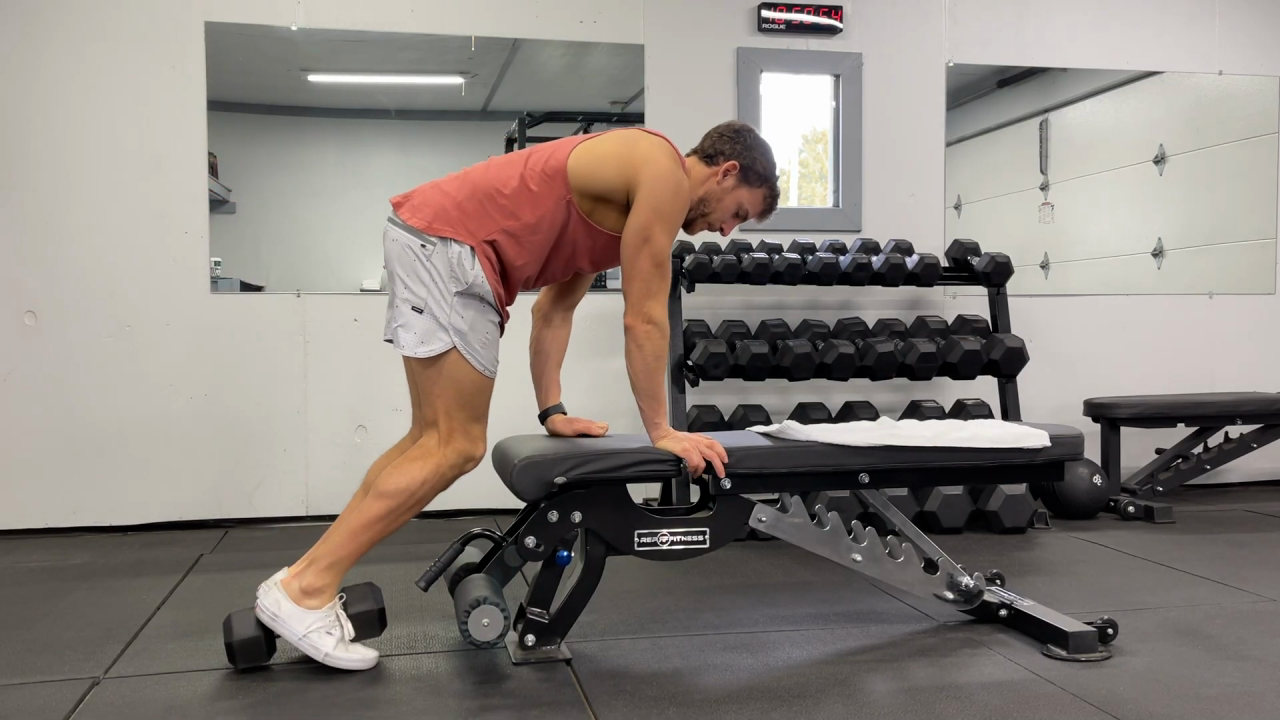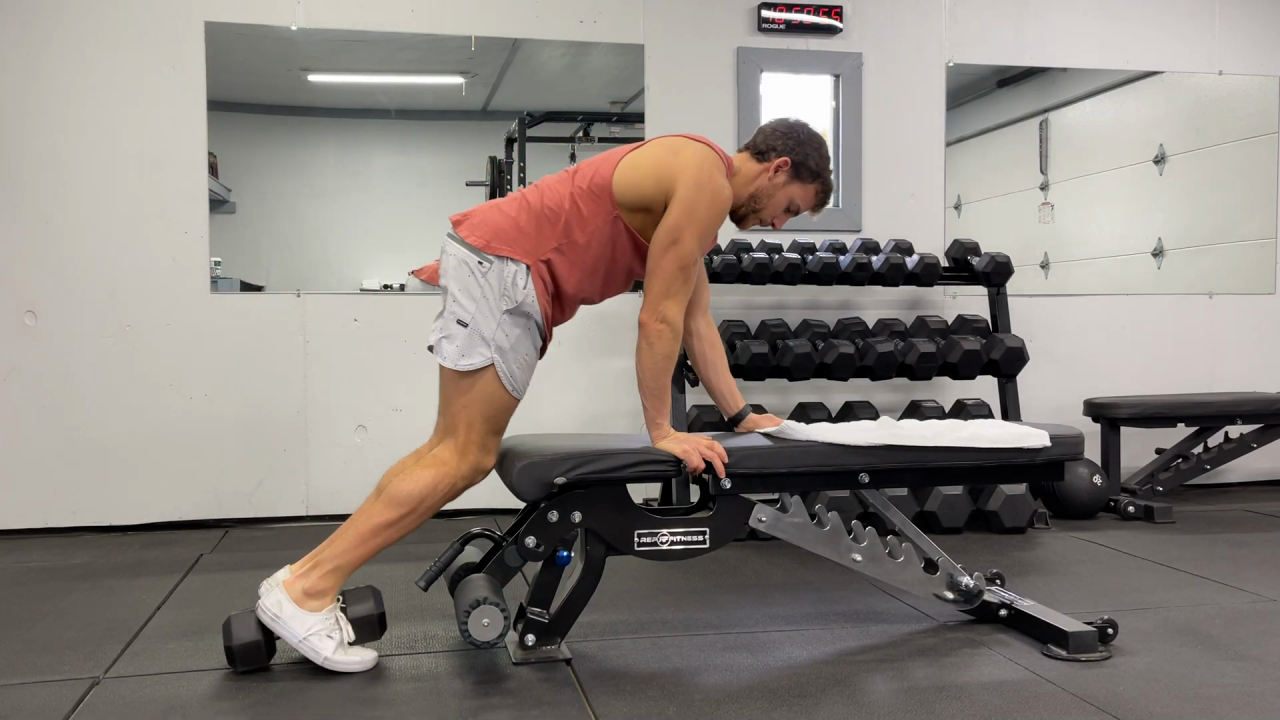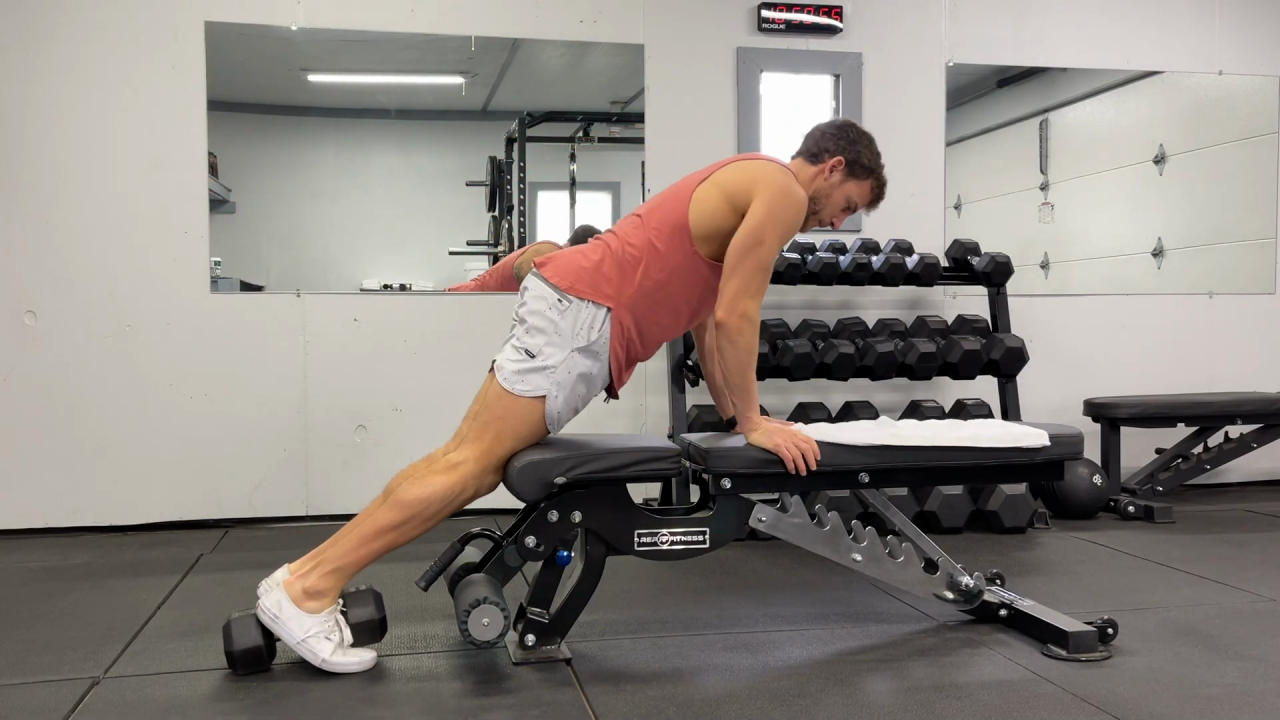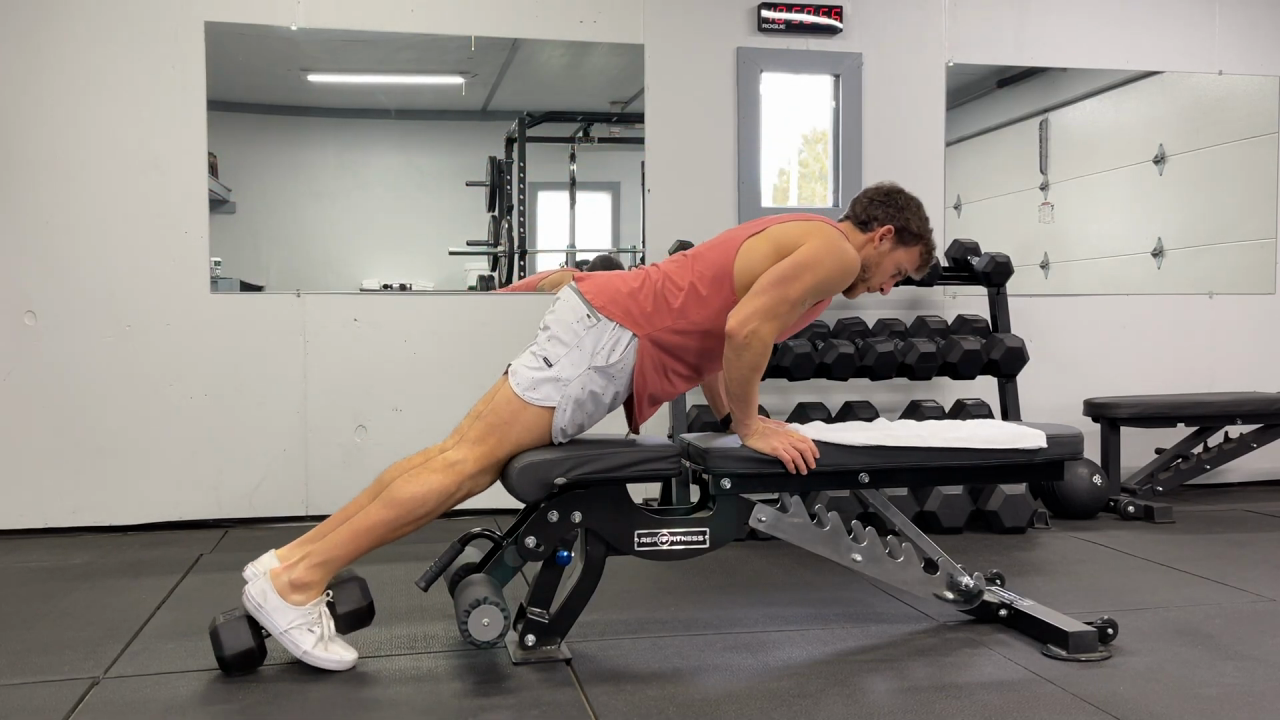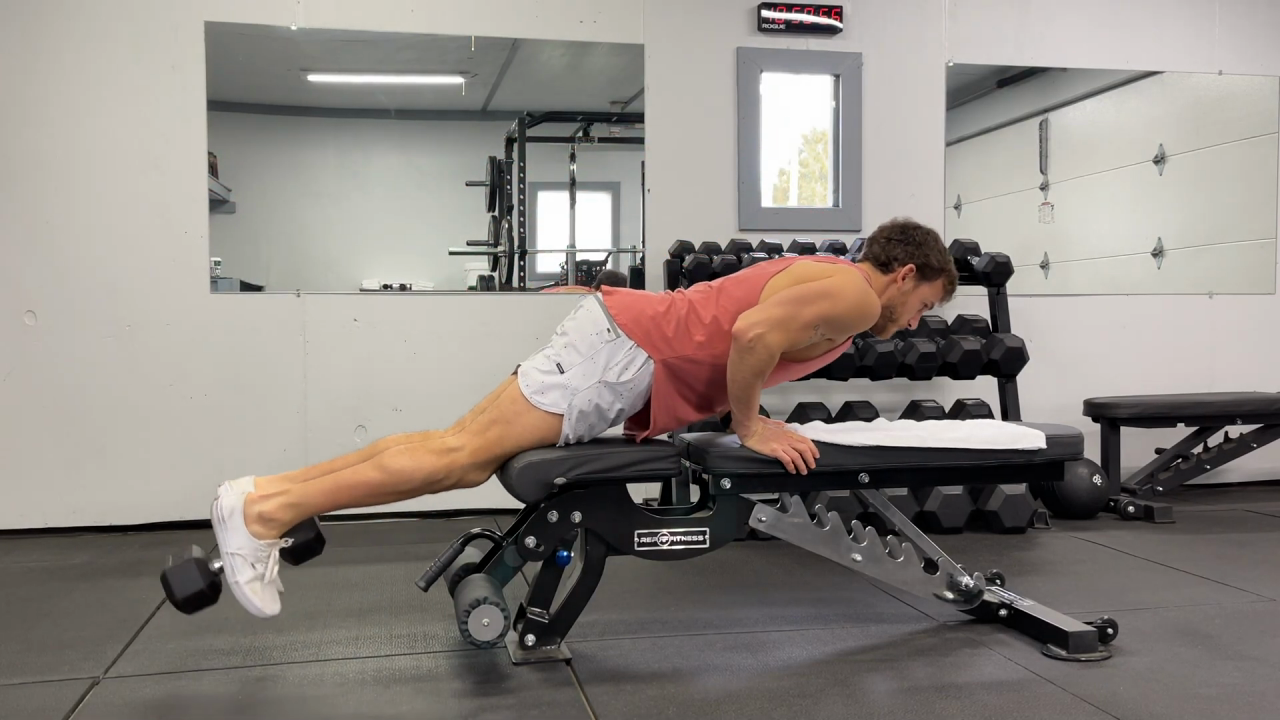
dt=0.5s
person 1, frame 1
left shoulder: (627, 190)
right shoulder: (664, 175)
left elbow: (554, 311)
right elbow: (644, 318)
left wrist: (552, 410)
right wrist: (661, 431)
left hip: (430, 238)
right hip: (445, 244)
left knee: (434, 439)
right knee: (456, 445)
left ankle: (303, 578)
right ankle: (306, 593)
person 1, frame 2
left shoulder: (701, 192)
right shoulder: (706, 181)
left elbow: (696, 320)
right elbow: (660, 316)
left wrist: (739, 415)
right wrist: (661, 431)
left hip: (504, 266)
right hip: (503, 264)
left knee: (455, 451)
right knee: (463, 456)
left ankle: (309, 578)
right ankle: (304, 591)
person 1, frame 3
left shoulder: (752, 190)
right shoulder: (782, 191)
left elbow: (714, 321)
right elbow: (733, 316)
left wrist: (736, 415)
right wrist: (749, 421)
left hip: (578, 305)
right hip: (582, 310)
left knee: (472, 465)
right knee: (472, 463)
left ankle: (310, 576)
right ankle: (307, 590)
person 1, frame 4
left shoulder: (800, 239)
right shoulder: (834, 253)
right elbow: (745, 329)
left wrist: (731, 418)
right wrist: (749, 425)
left hip: (610, 325)
right hip: (610, 333)
left knee: (466, 459)
right knee: (468, 461)
left ankle: (294, 561)
right ankle: (292, 581)
person 1, frame 5
left shoulder: (819, 274)
right shoulder: (856, 296)
right elbow: (752, 333)
left wrist: (741, 412)
right wrist: (749, 426)
left hip: (624, 339)
right hip: (623, 351)
left knee: (464, 455)
right knee: (463, 453)
left ankle: (272, 495)
right ankle: (264, 509)
